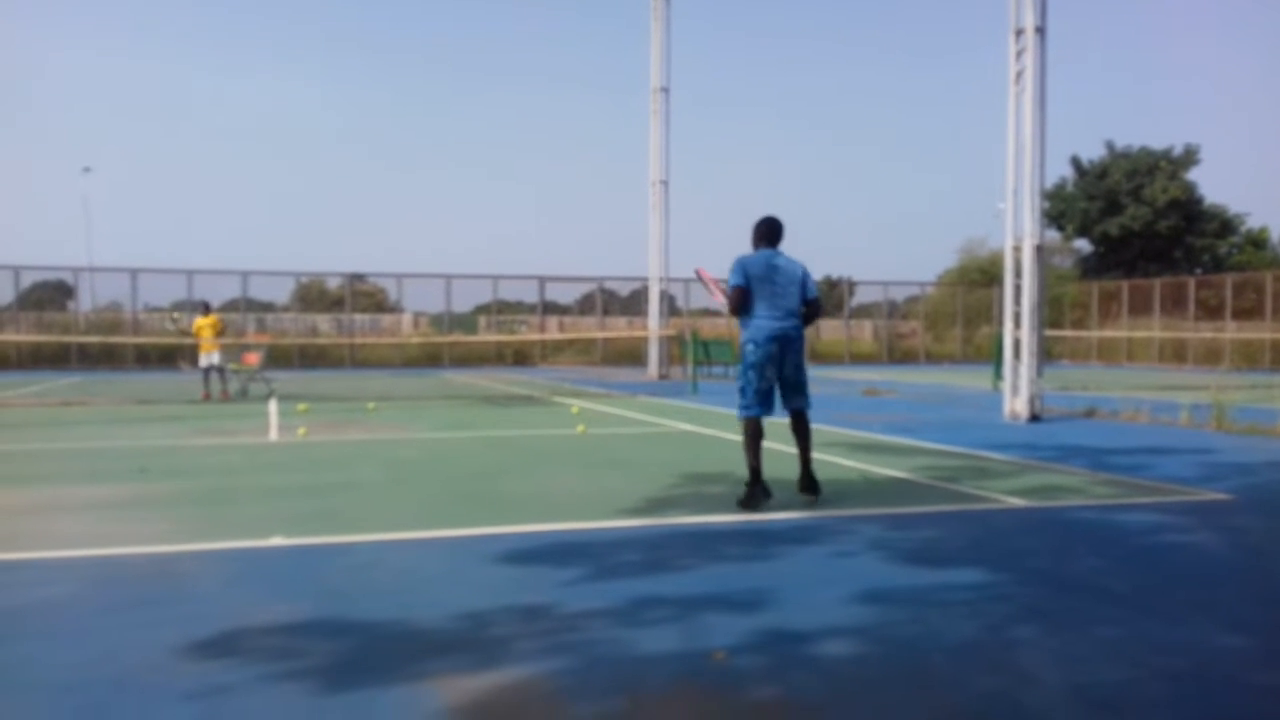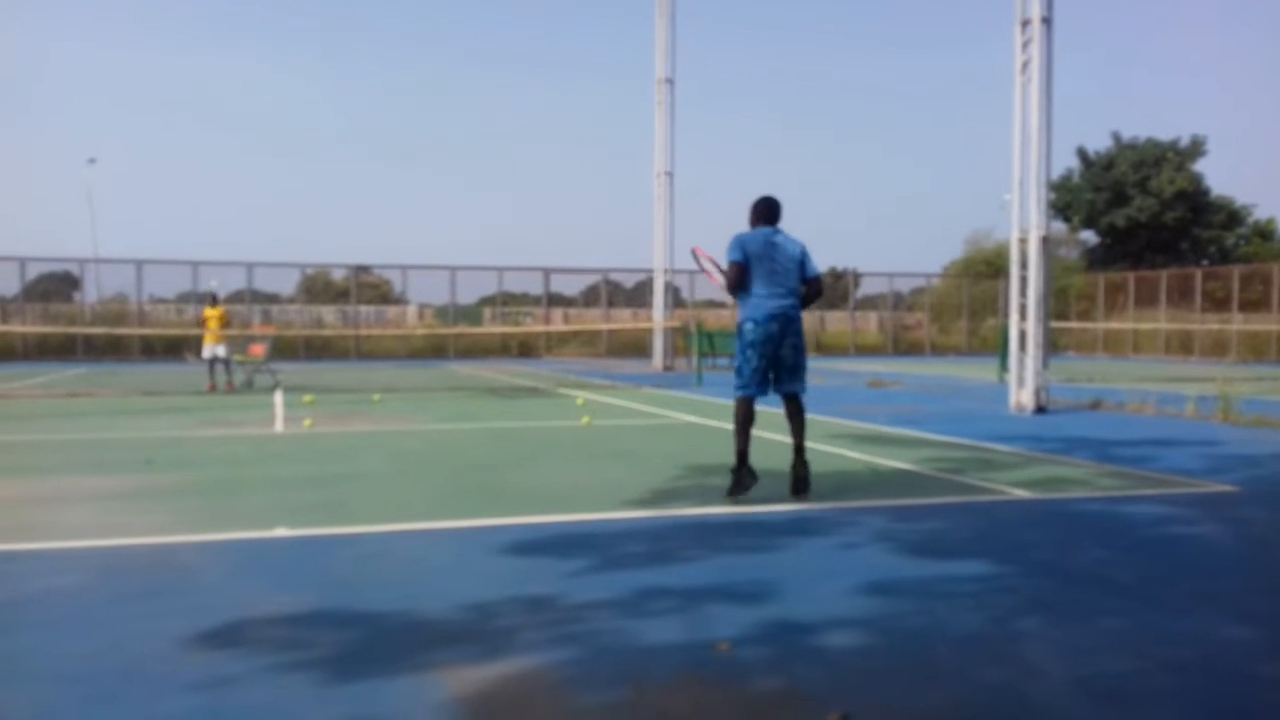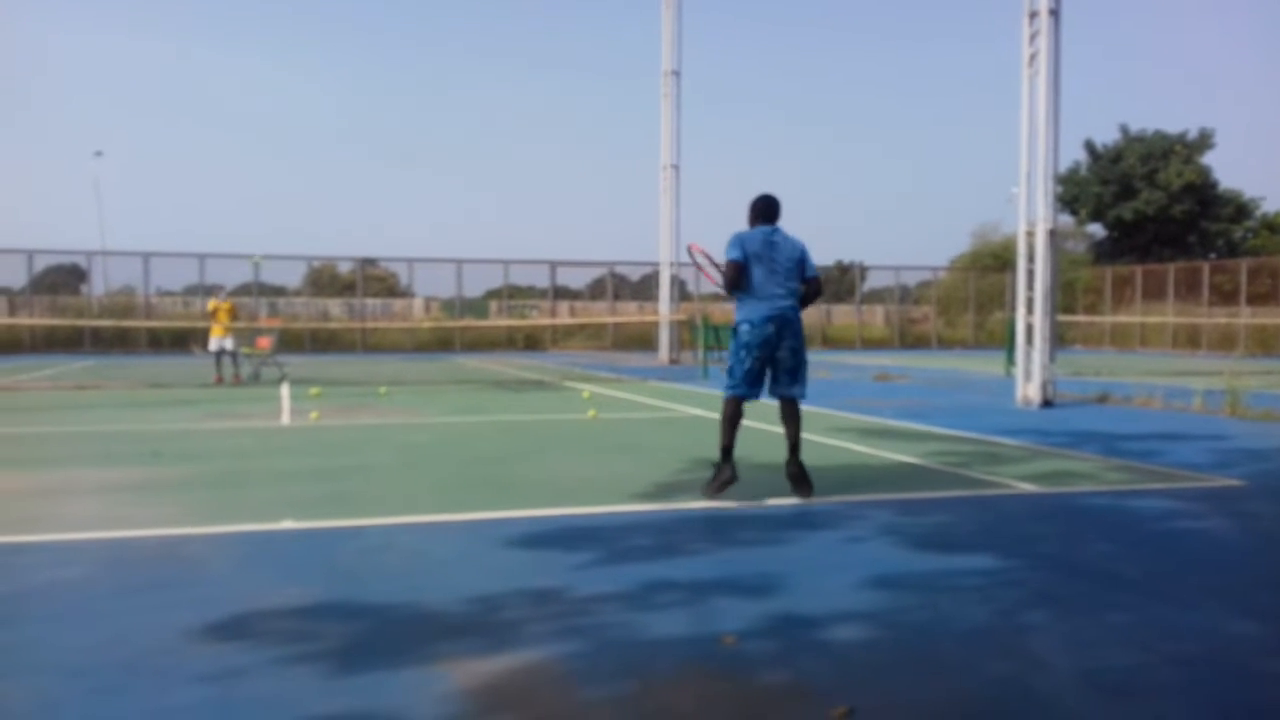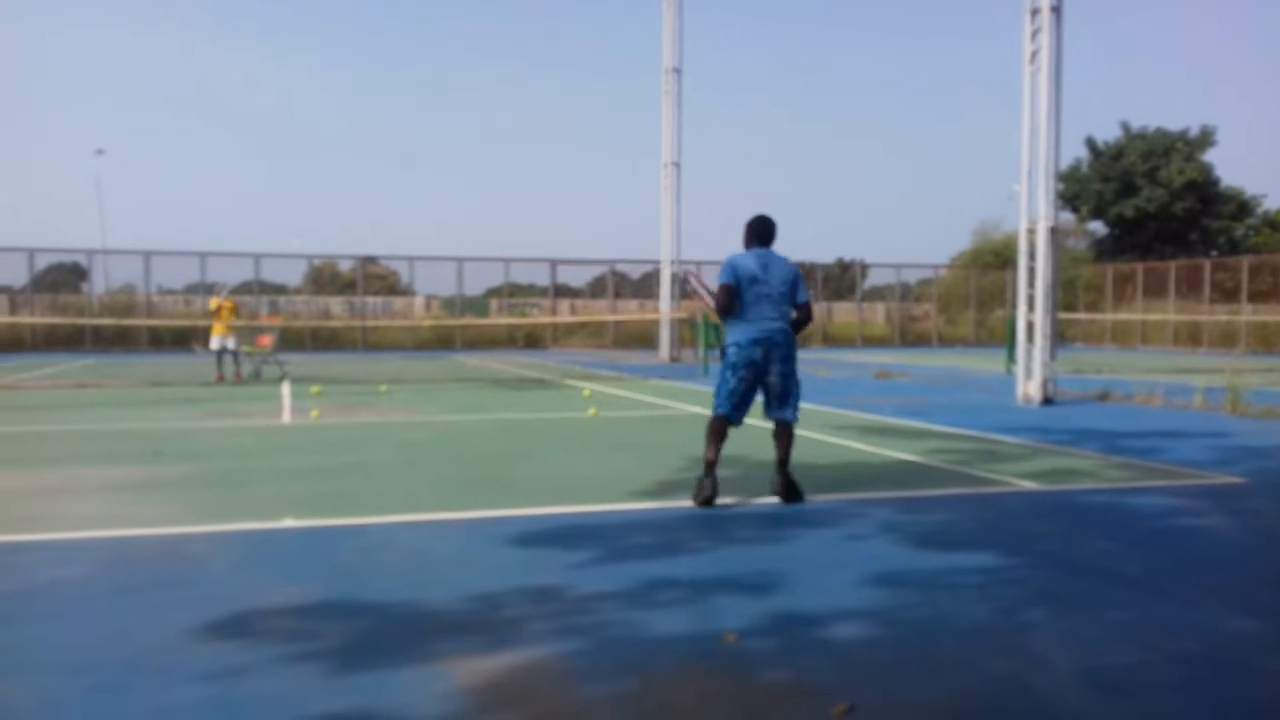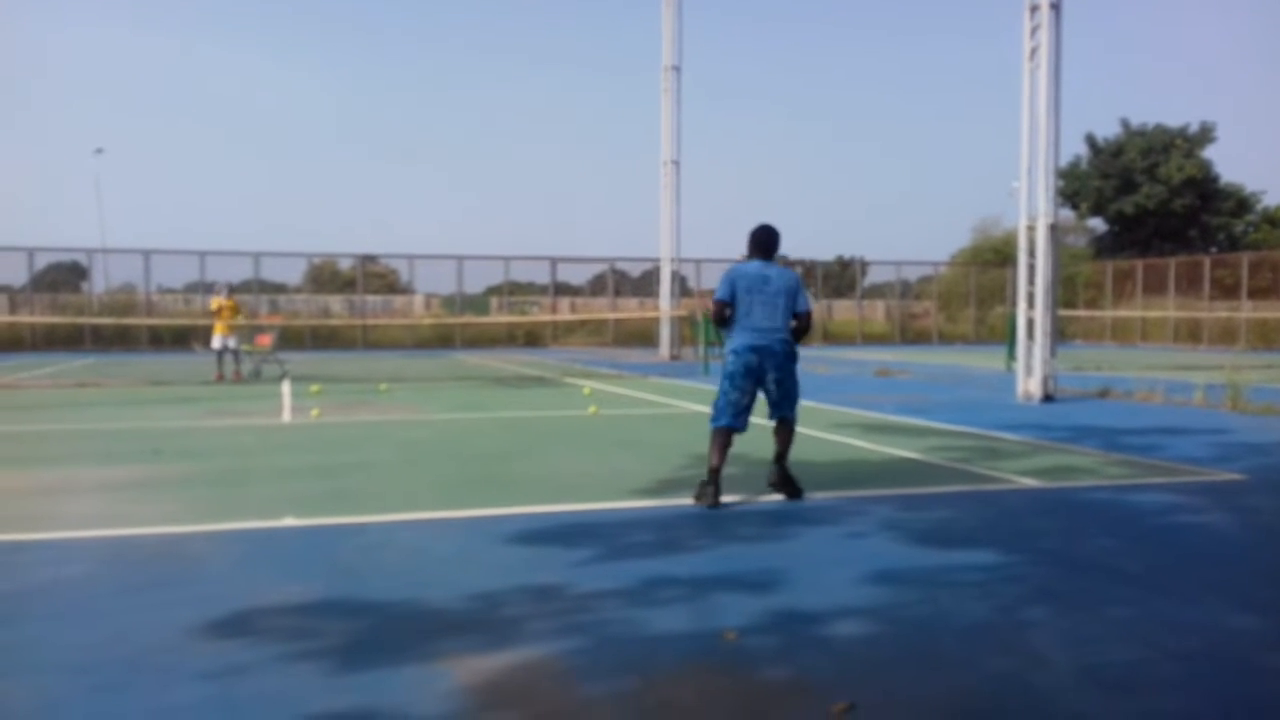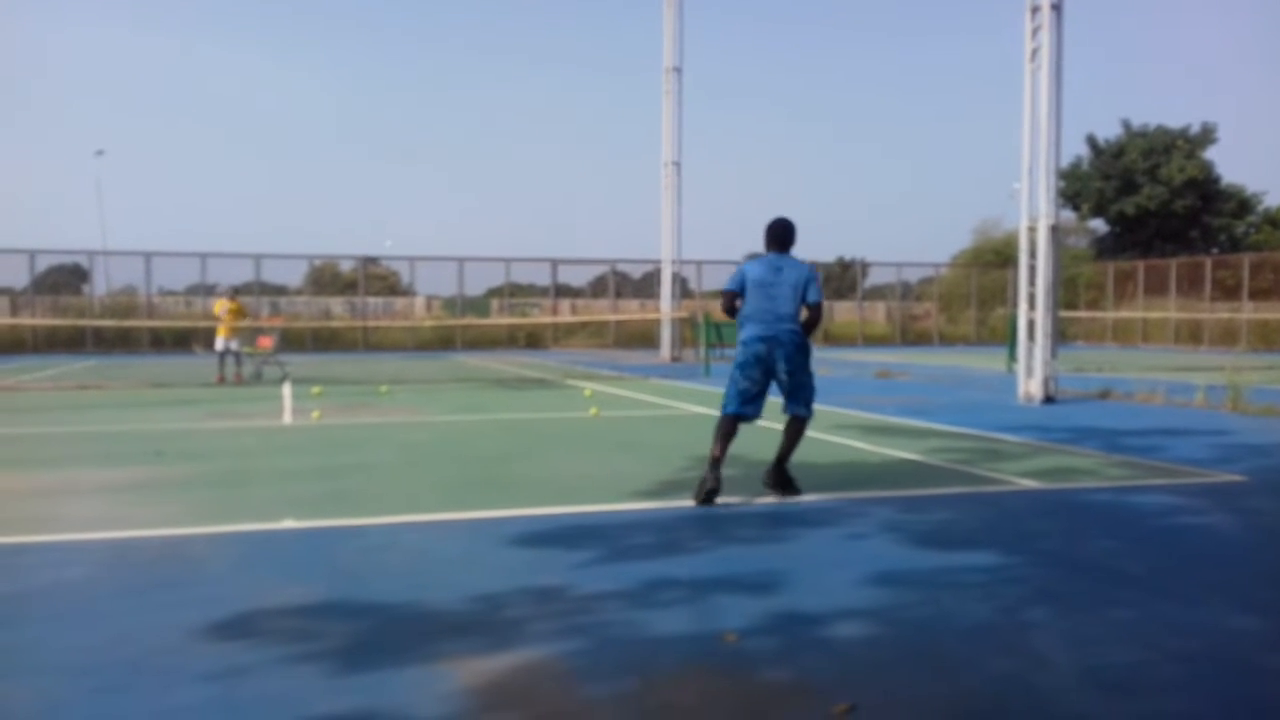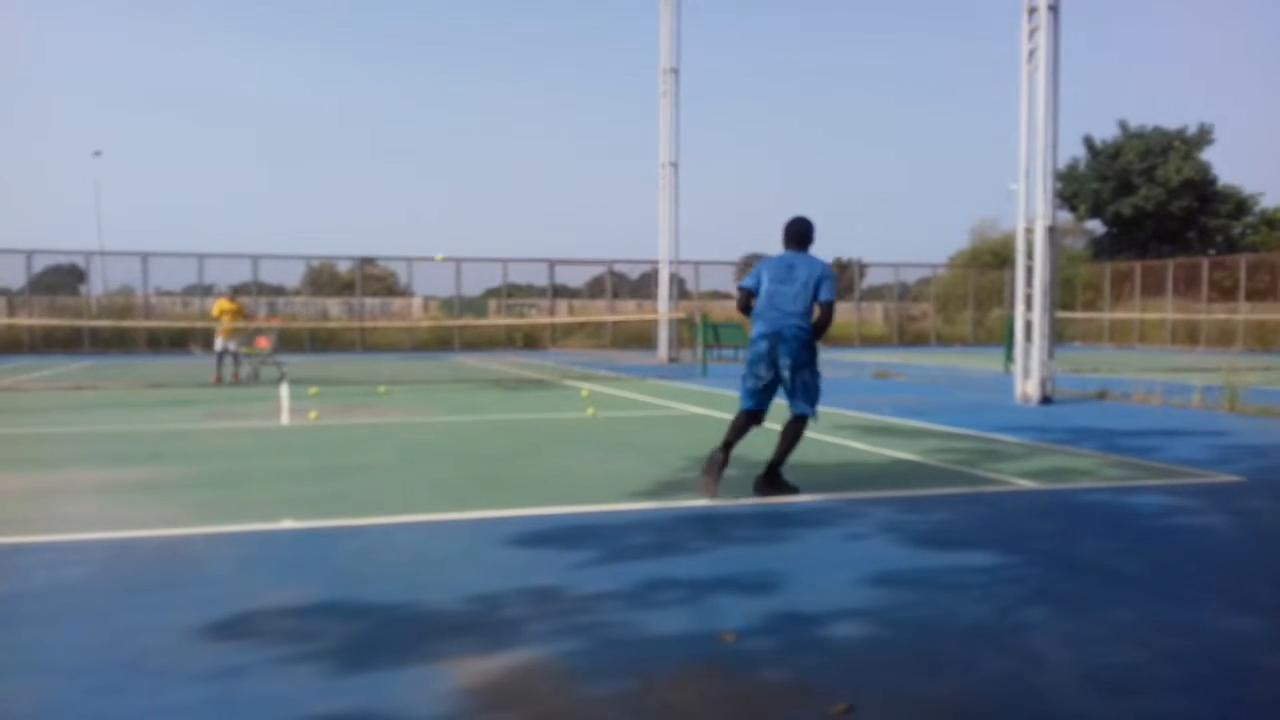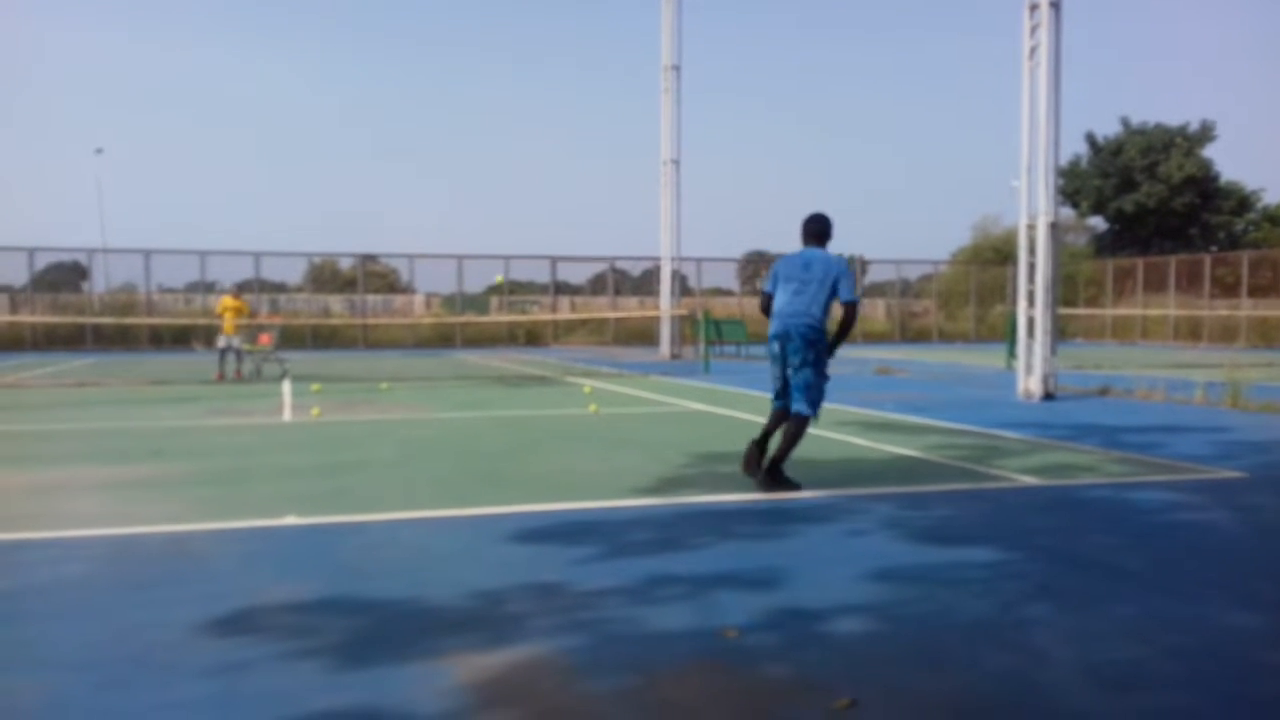
dt=0.1s
person 1, frame 1
left shoulder: (743, 263)
right shoulder: (798, 268)
left elbow: (736, 304)
right elbow: (815, 309)
left wrist: (735, 308)
left hip: (758, 341)
right hip: (791, 339)
left knee: (751, 414)
right knee: (797, 409)
left ankle: (756, 483)
right ankle: (807, 475)
person 1, frame 2
left shoulder: (742, 241)
right shoulder: (796, 247)
left elbow: (734, 280)
right elbow: (816, 288)
left wrist: (733, 289)
left hip: (756, 322)
right hip: (789, 323)
left knee: (745, 395)
right knee: (792, 395)
left ankle: (743, 466)
right ankle: (798, 461)
person 1, frame 3
left shoulder: (740, 240)
right shoulder: (795, 245)
left elbow: (732, 278)
right elbow: (815, 288)
left wrist: (729, 289)
left hip: (753, 323)
right hip: (788, 323)
left knee: (735, 394)
right knee: (789, 396)
left ankle: (725, 462)
right ankle: (793, 461)
person 1, frame 4
left shoulder: (734, 263)
right shoulder: (790, 269)
left elbow: (724, 303)
right elbow: (805, 315)
left wrist: (726, 317)
left hip: (742, 345)
right hip: (779, 345)
left knee: (722, 414)
right knee: (783, 417)
left ankle: (709, 475)
right ankle: (783, 473)
person 1, frame 5
left shoulder: (734, 274)
right shoulder: (791, 279)
left elbow: (717, 315)
right elbow: (805, 324)
left hip: (741, 352)
right hip: (779, 352)
left knee: (724, 423)
right knee: (785, 417)
left ankle: (712, 481)
right ankle: (779, 466)
person 1, frame 6
left shoulder: (748, 268)
right shoulder: (806, 271)
left elbow: (727, 305)
right elbow: (815, 316)
left hip: (752, 343)
right hip: (789, 342)
left knee: (734, 413)
right knee: (800, 411)
left ankle: (714, 473)
right ankle: (777, 469)
person 1, frame 7
left shoulder: (764, 266)
right shoulder: (821, 270)
left elbow: (742, 303)
right elbow: (826, 316)
left hip: (763, 339)
right hip: (796, 339)
left knee: (751, 409)
right knee: (801, 411)
left ankle: (722, 452)
right ankle: (770, 475)
person 1, frame 8
left shoulder: (783, 263)
right shoulder: (839, 266)
left elbow: (764, 305)
right elbow: (850, 313)
right wrist: (833, 345)
left hip: (778, 335)
right hip: (808, 338)
left knee: (786, 402)
right knee: (803, 409)
left ankle: (760, 443)
right ankle: (773, 469)
